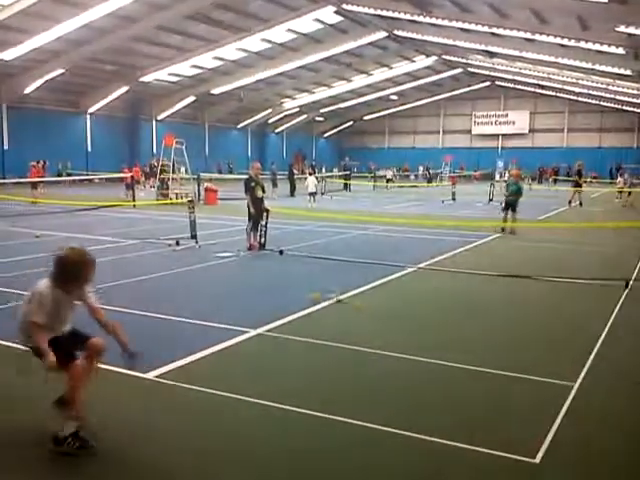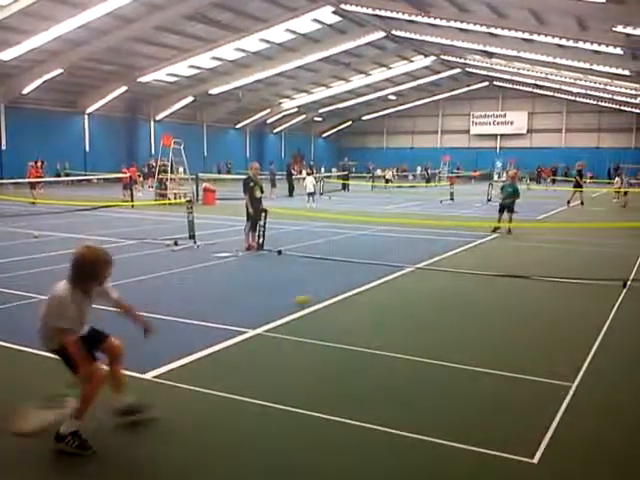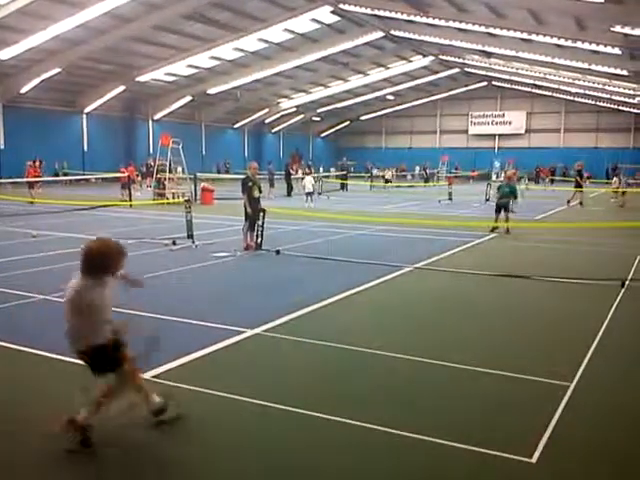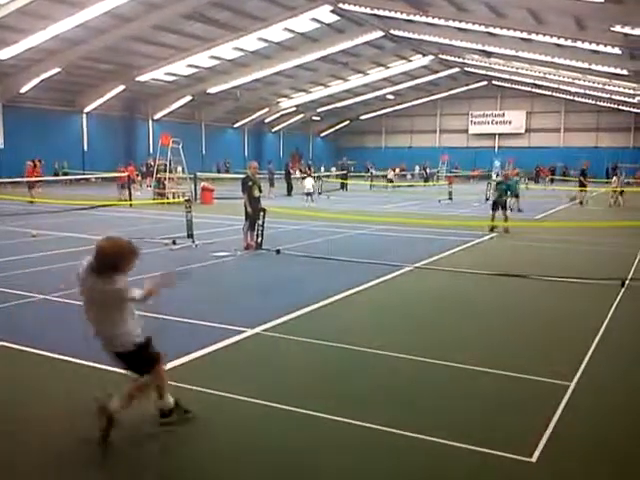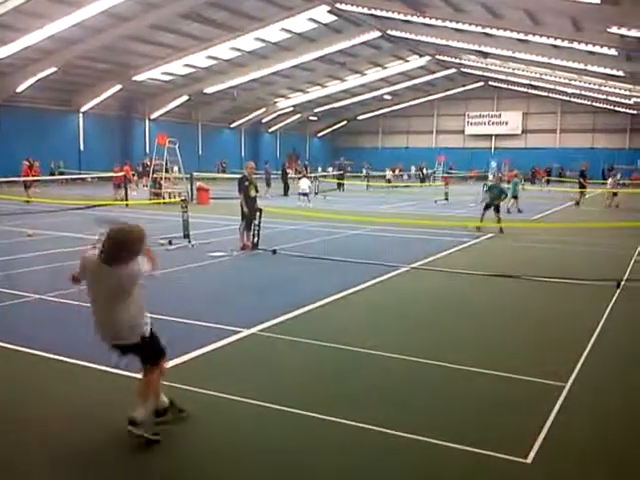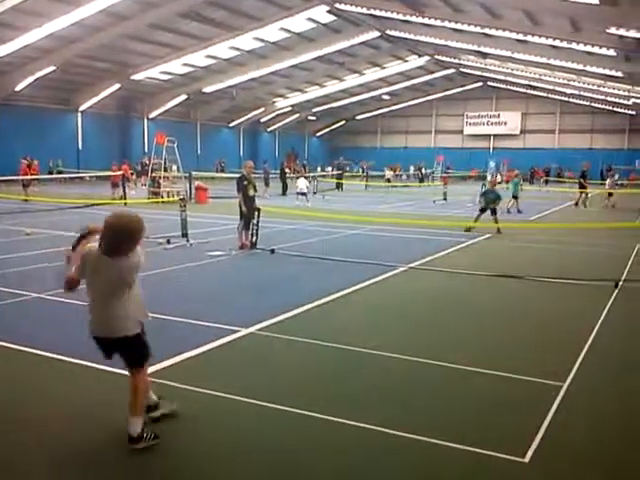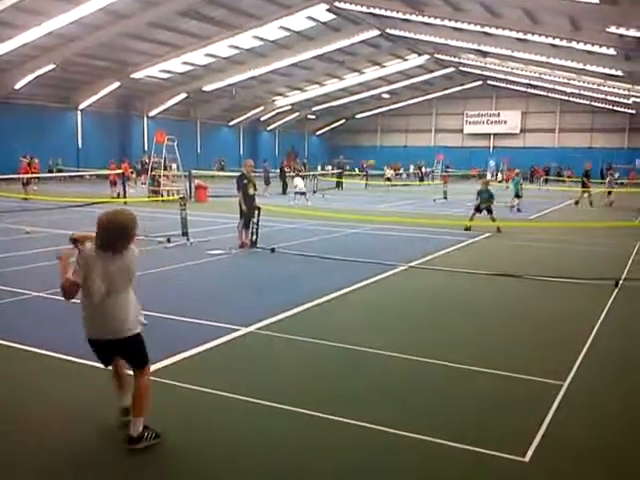
dt=0.1s
person 1, frame 1
left shoulder: (79, 287)
right shoulder: (44, 293)
left elbow: (97, 313)
right elbow: (35, 328)
left wrist: (120, 338)
right wrist: (47, 354)
left hip: (60, 330)
right hip: (43, 337)
left knee: (97, 347)
right knee: (78, 371)
left ankle: (68, 399)
right ankle: (67, 434)
person 1, frame 2
left shoulder: (96, 284)
right shoulder: (64, 296)
left elbow: (118, 301)
right elbow: (67, 336)
left wrist: (139, 319)
right wrist: (84, 365)
left hip: (78, 330)
right hip: (60, 339)
left knee: (115, 349)
right knee: (97, 376)
left ankle: (123, 403)
right ankle: (66, 433)
person 1, frame 3
left shoulder: (93, 273)
right shoulder: (90, 294)
right elbow: (107, 326)
left wrist: (127, 279)
left hip: (95, 334)
right hip: (88, 341)
left knee: (128, 365)
right knee: (124, 376)
left ankle: (156, 405)
right ankle: (80, 421)
person 1, frame 4
left shoulder: (87, 266)
right shoulder: (116, 287)
right elbow: (140, 297)
right wrist: (158, 284)
left hip: (110, 334)
right hip: (123, 338)
left knee: (155, 361)
right knee: (155, 371)
left ankle: (167, 406)
right ankle: (112, 408)
person 1, frame 5
left shoulder: (90, 258)
right shoulder: (132, 269)
left elbow: (76, 278)
right elbow: (152, 264)
right wrist: (144, 249)
left hip: (106, 330)
right hip: (132, 329)
left knee: (151, 361)
right knee: (157, 366)
left ankle: (161, 406)
right ankle: (138, 420)
person 1, frame 6
left shoulder: (88, 253)
right shoulder: (133, 257)
left elbow: (70, 286)
right elbow: (137, 248)
right wrist: (99, 230)
left hip: (98, 327)
right hip: (127, 325)
left knee: (135, 362)
right knee: (138, 371)
left ankle: (151, 403)
right ankle: (136, 432)
person 1, frame 7
left shoulder: (86, 253)
right shoulder: (130, 253)
left elbow: (68, 293)
left wrist: (64, 264)
right wrist: (88, 237)
left hip: (94, 328)
right hip: (125, 326)
left knee: (115, 361)
right knee: (142, 373)
left ankle: (126, 406)
right ankle: (137, 432)
